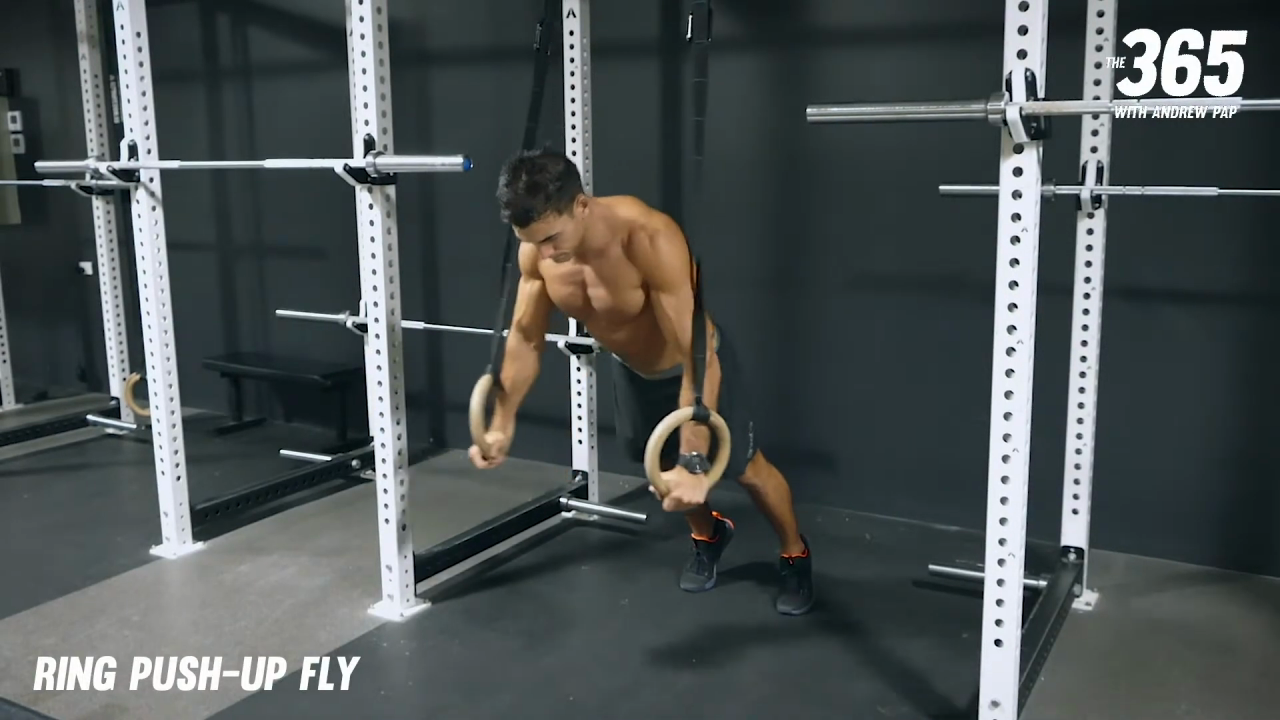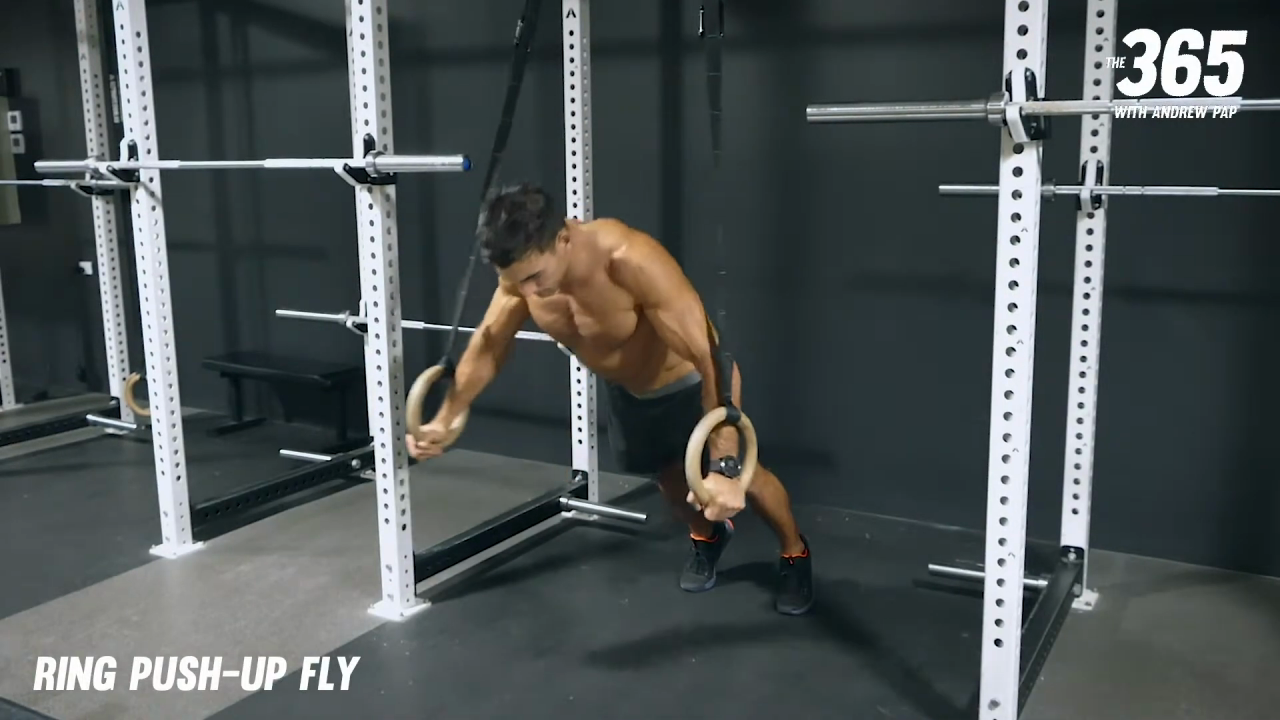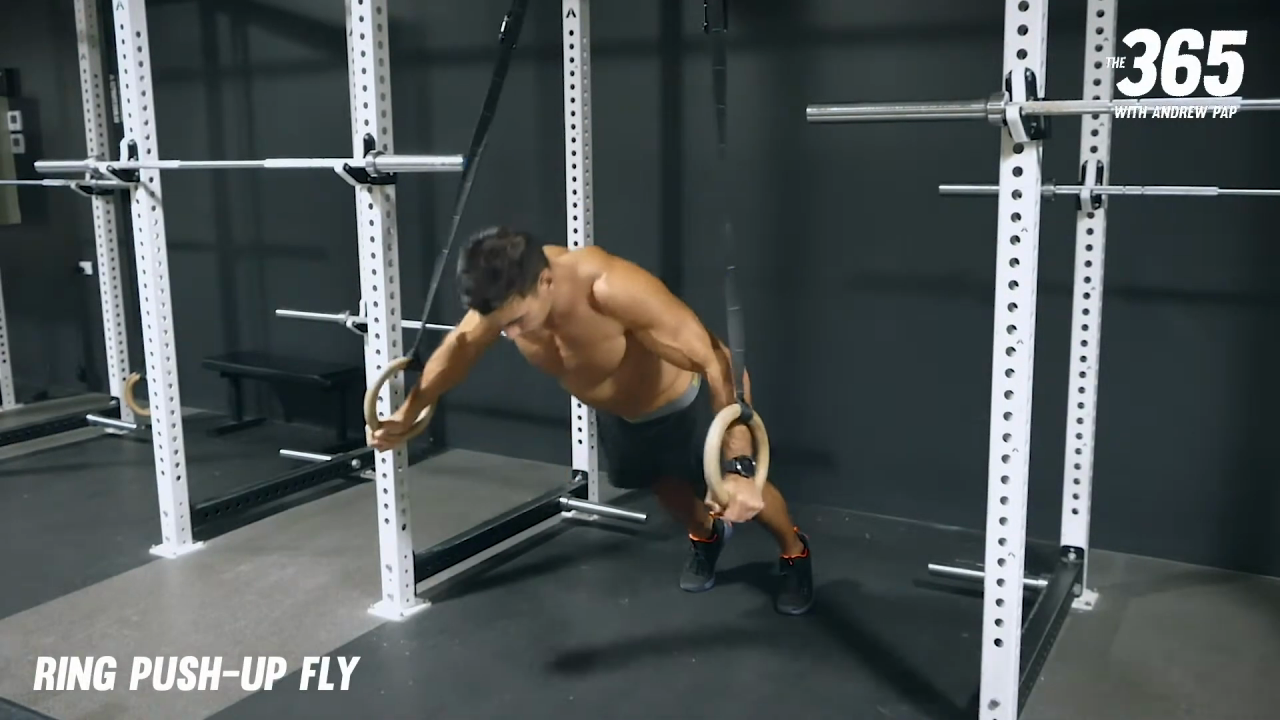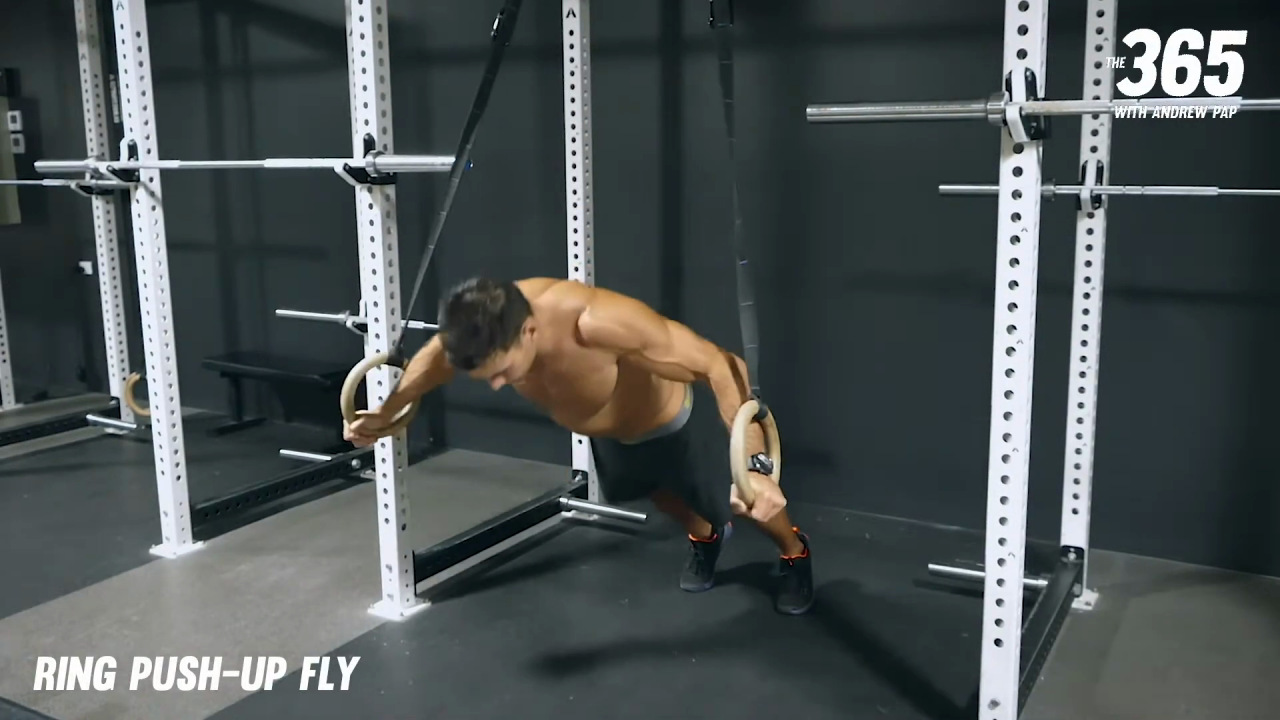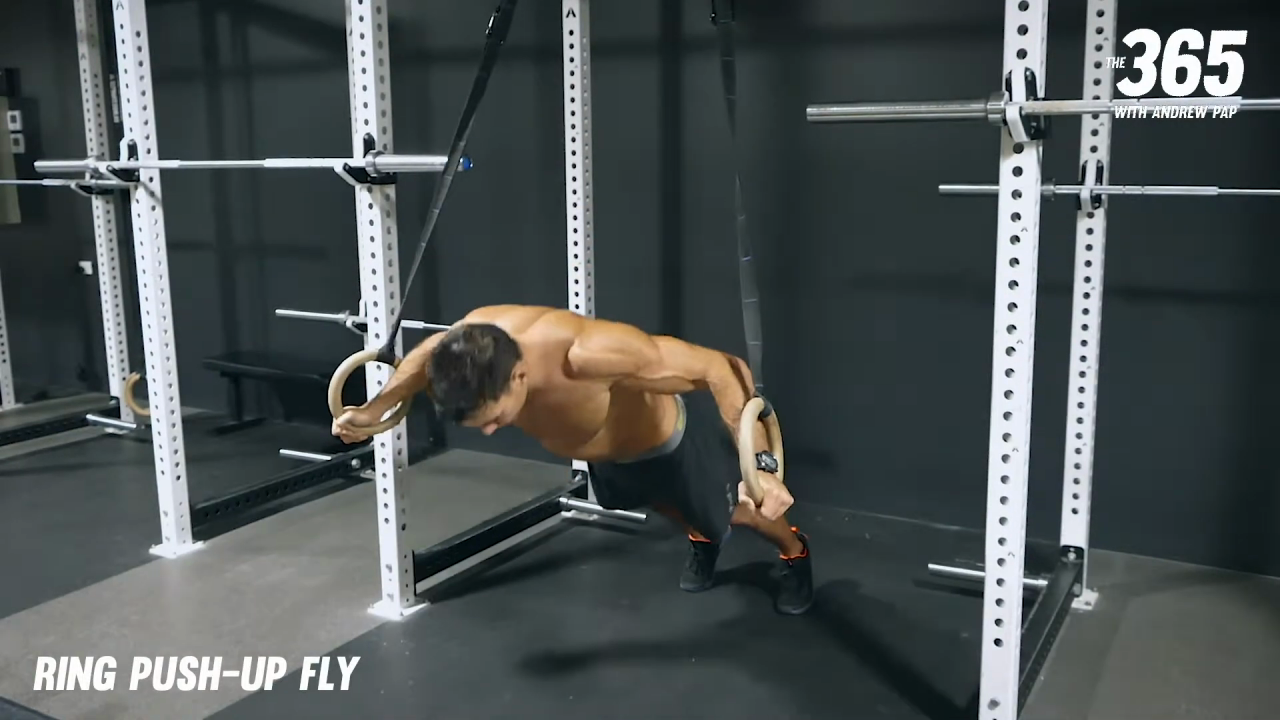
dt=0.2s
person 1, frame 1
left shoulder: (647, 239)
right shoulder: (539, 248)
left elbow: (702, 357)
right elbow: (524, 337)
left wrist: (696, 463)
right wrist: (501, 424)
left hip: (690, 369)
right hip: (631, 371)
left knee: (749, 467)
right knee: (661, 462)
left ankle: (794, 556)
right ankle: (708, 536)
person 1, frame 2
left shoulder: (631, 262)
right shoulder: (525, 264)
left elbow: (715, 362)
right elbow: (489, 341)
left wrist: (725, 469)
right wrist: (446, 418)
left hip: (684, 386)
right hip: (623, 391)
left knee: (742, 480)
right knee: (666, 474)
left ankle: (795, 554)
right ankle: (708, 537)
person 1, frame 3
left shoulder: (612, 290)
right shoulder: (508, 292)
left elbow: (719, 364)
right elbow: (460, 343)
left wrist: (742, 466)
right wrist: (408, 414)
left hip: (677, 406)
right hip: (614, 415)
left knee: (738, 492)
right knee: (660, 488)
left ankle: (795, 553)
right ankle: (705, 536)
person 1, frame 4
left shoulder: (595, 324)
right shoulder: (489, 318)
left elbow: (723, 367)
right elbow: (440, 348)
left wrist: (757, 466)
right wrist: (387, 410)
left hip: (670, 425)
right hip: (609, 437)
left knee: (743, 499)
right knee: (663, 497)
left ankle: (794, 553)
right ankle: (704, 536)
person 1, frame 5
left shoulder: (583, 355)
right shoulder: (476, 335)
left elbow: (723, 369)
right elbow: (430, 352)
left wrist: (760, 466)
right wrist: (375, 408)
left hip: (664, 441)
right hip: (607, 454)
left knee: (733, 510)
right knee: (663, 506)
left ankle: (794, 552)
right ankle: (702, 538)
